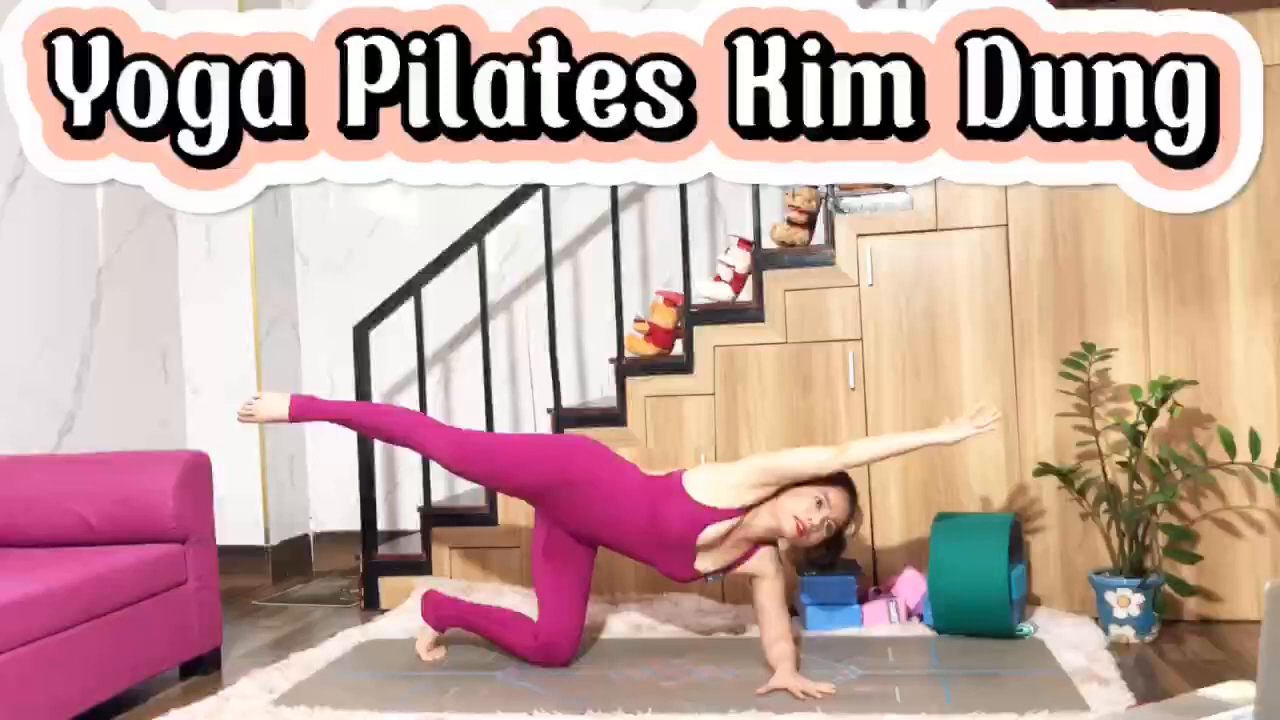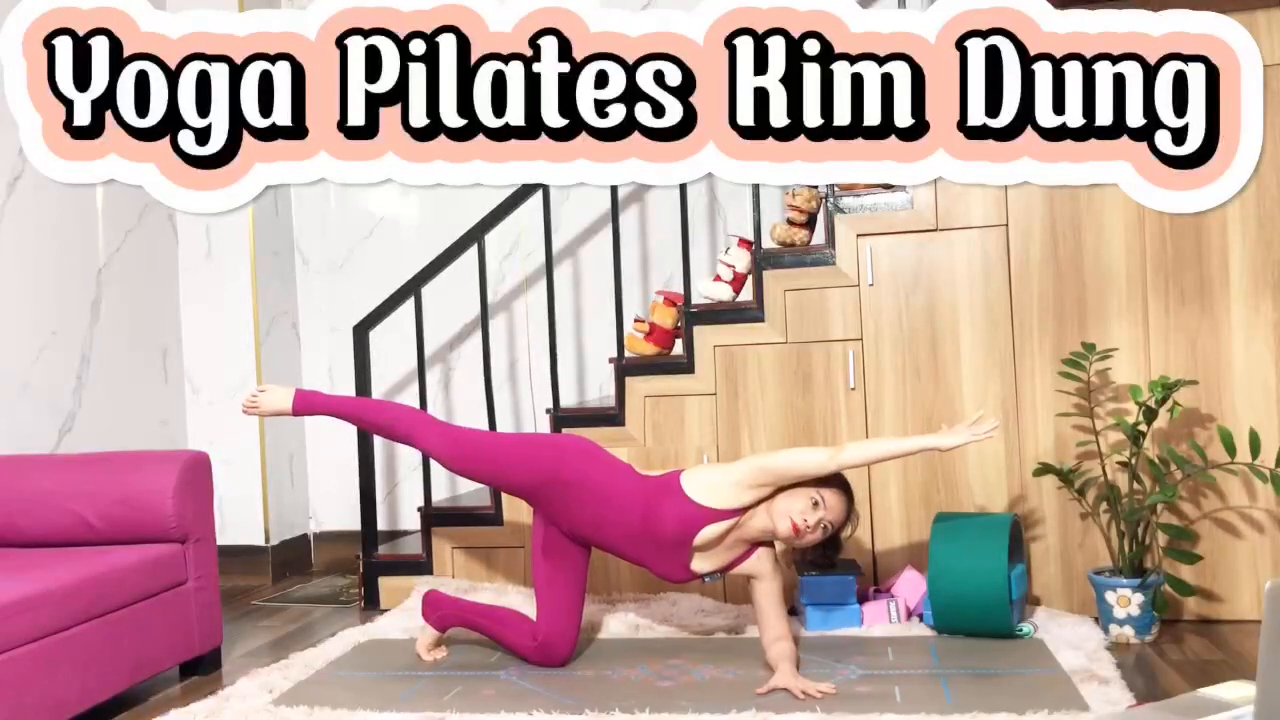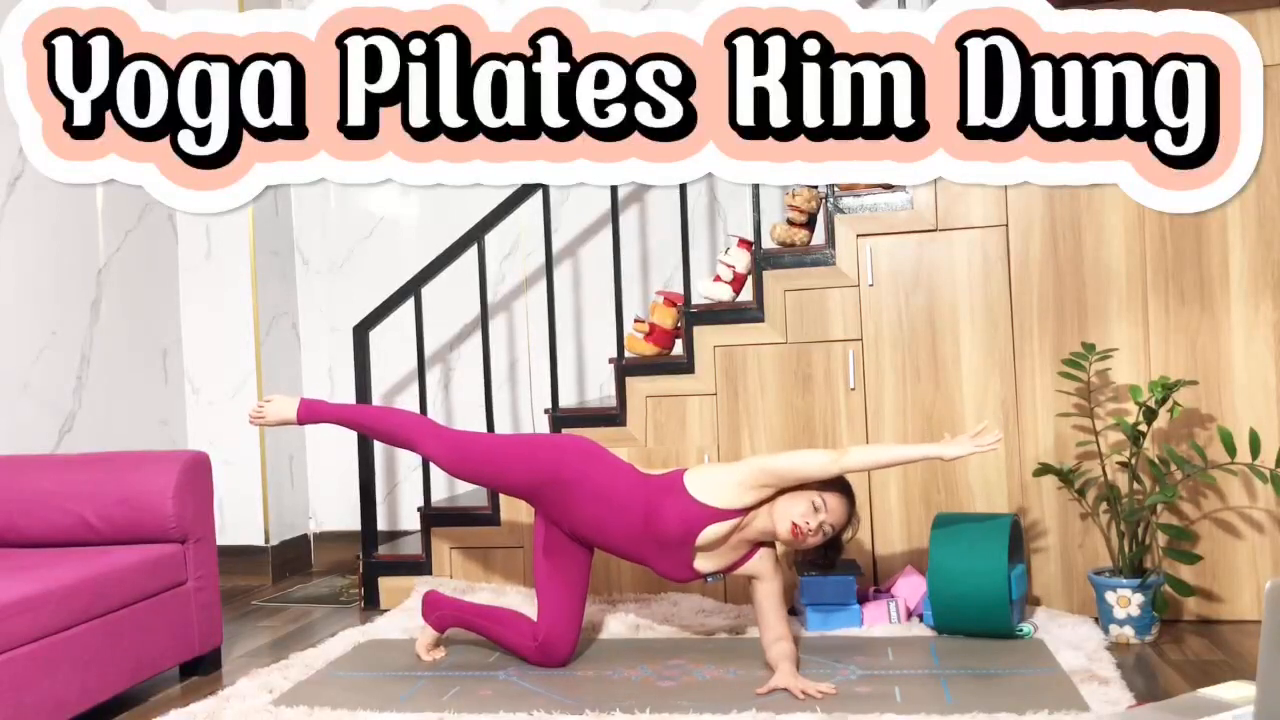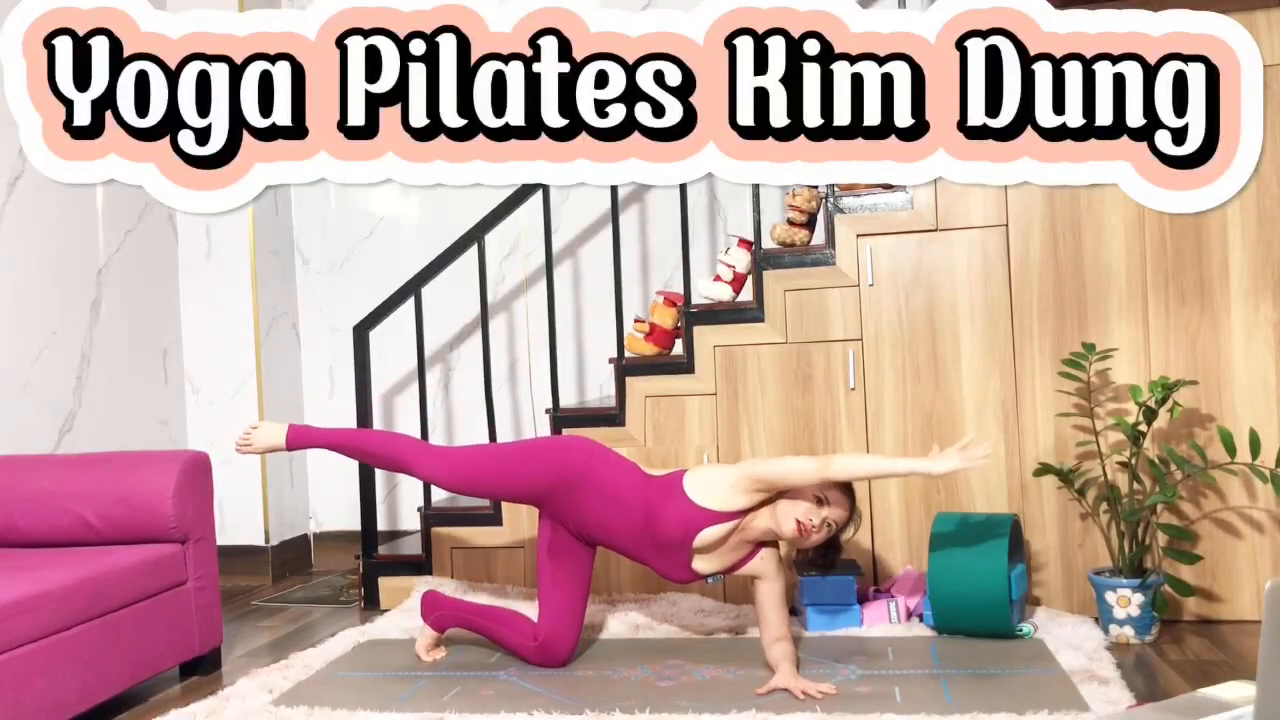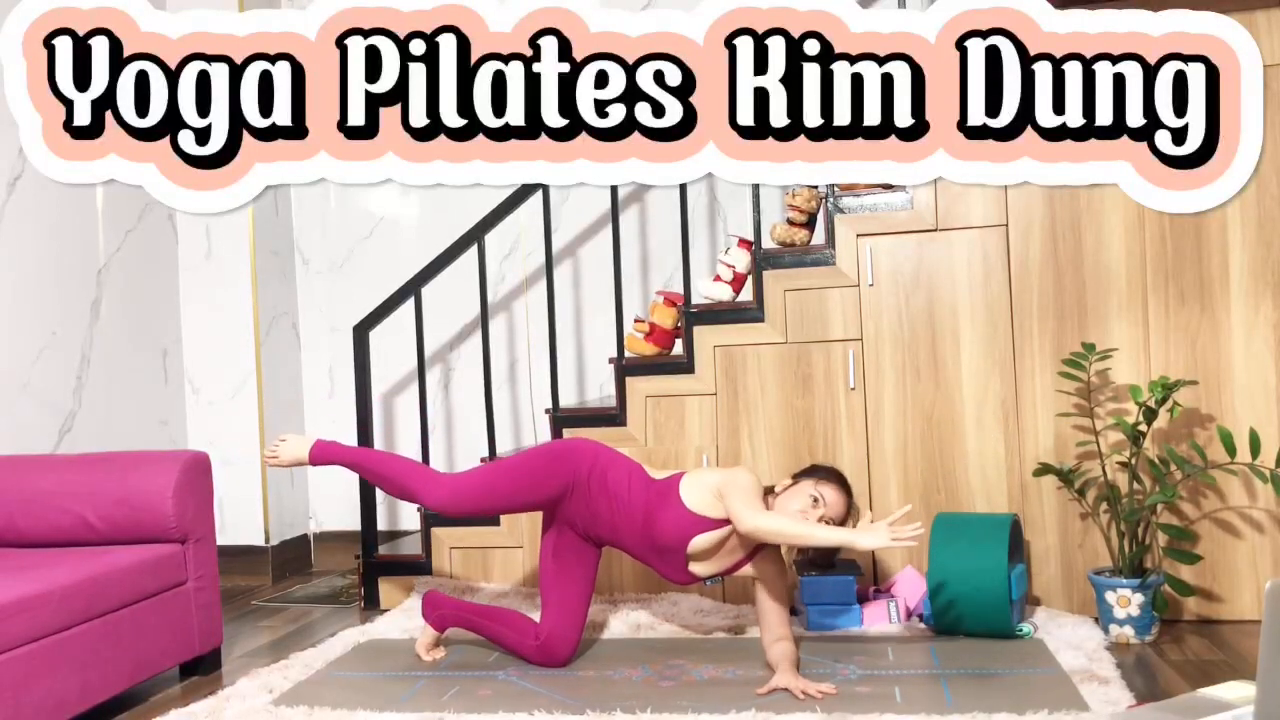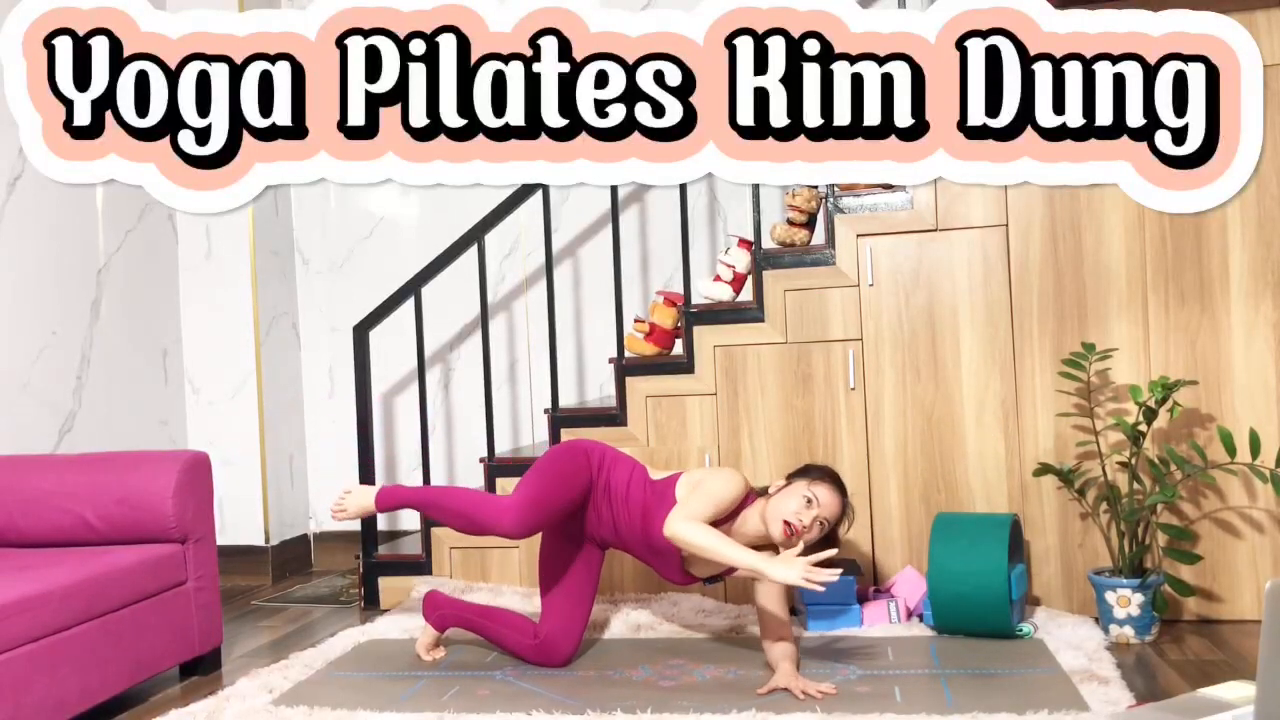
dt=0.7s
person 1, frame 1
left shoulder: (762, 563)
right shoulder: (751, 480)
left elbow: (777, 632)
right elbow: (841, 452)
left wrist: (787, 671)
right wrist: (935, 434)
left hip: (576, 530)
right hip: (569, 477)
left knee: (554, 647)
right knee: (443, 443)
left ankle: (443, 609)
right ankle: (304, 407)
person 1, frame 2
left shoulder: (759, 564)
right shoulder: (746, 482)
left elbow: (776, 631)
right elbow: (835, 455)
left wrist: (786, 671)
right wrist: (933, 439)
left hip: (571, 528)
right hip: (566, 475)
left knee: (551, 648)
right knee: (438, 440)
left ankle: (443, 609)
right ankle: (308, 401)
person 1, frame 3
left shoulder: (759, 565)
right shoulder: (749, 482)
left elbow: (775, 634)
right elbow: (839, 457)
left wrist: (786, 670)
right wrist: (937, 448)
left hip: (571, 531)
right hip: (567, 476)
left knee: (551, 649)
right knee: (439, 444)
left ankle: (443, 610)
right ankle: (310, 410)
person 1, frame 4
left shoulder: (762, 562)
right shoulder: (745, 484)
left elbow: (776, 632)
right elbow: (827, 465)
left wrist: (786, 672)
right wrist: (924, 463)
left hip: (577, 528)
right hip: (571, 473)
left knee: (552, 648)
right knee: (437, 466)
left ankle: (443, 610)
right ankle: (298, 434)
person 1, frame 5
left shoulder: (766, 563)
right shoulder: (741, 481)
left elbow: (778, 632)
right elbow: (750, 518)
left wrist: (786, 670)
right wrist: (852, 539)
left hip: (583, 531)
right hip: (578, 476)
left knee: (552, 648)
right knee: (446, 495)
left ankle: (442, 610)
right ankle: (323, 450)
person 1, frame 6
left shoulder: (761, 563)
right shoulder: (731, 486)
left elbow: (777, 633)
right elbow: (676, 526)
left wrist: (786, 669)
right wrist: (769, 564)
left hip: (590, 535)
right hip: (585, 472)
left knee: (552, 650)
right knee: (510, 520)
left ankle: (443, 610)
right ankle: (385, 495)
